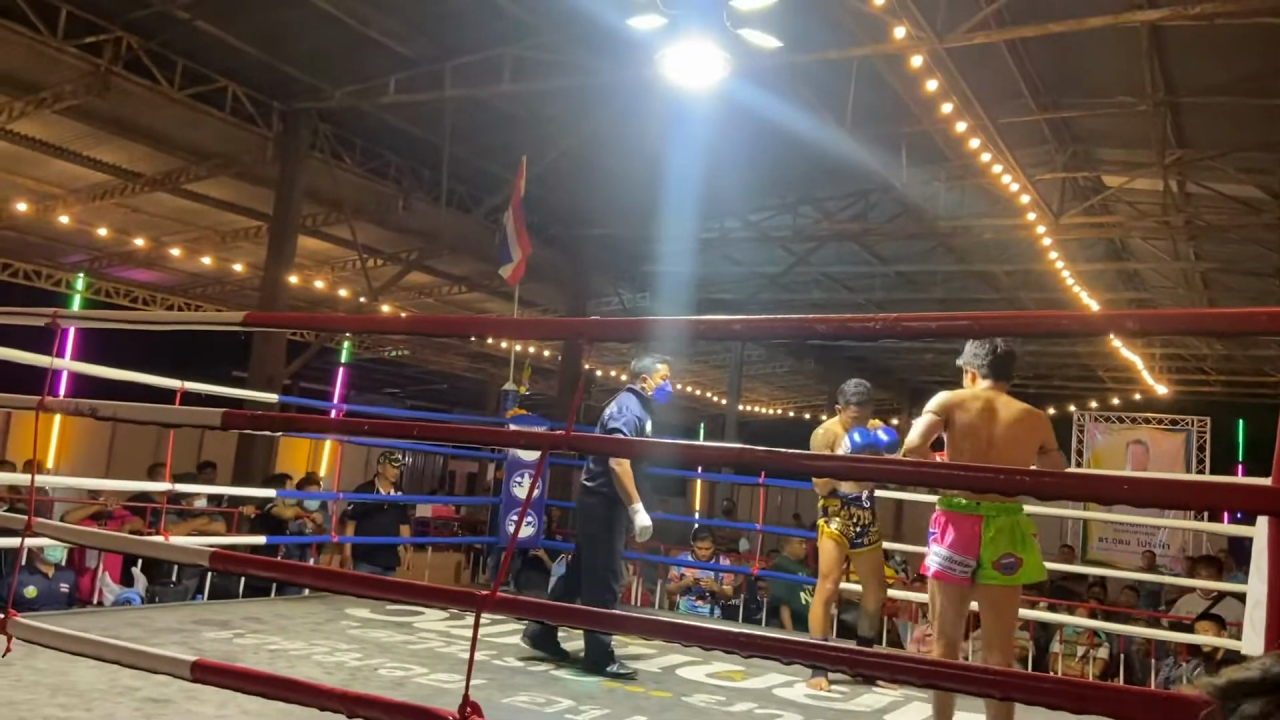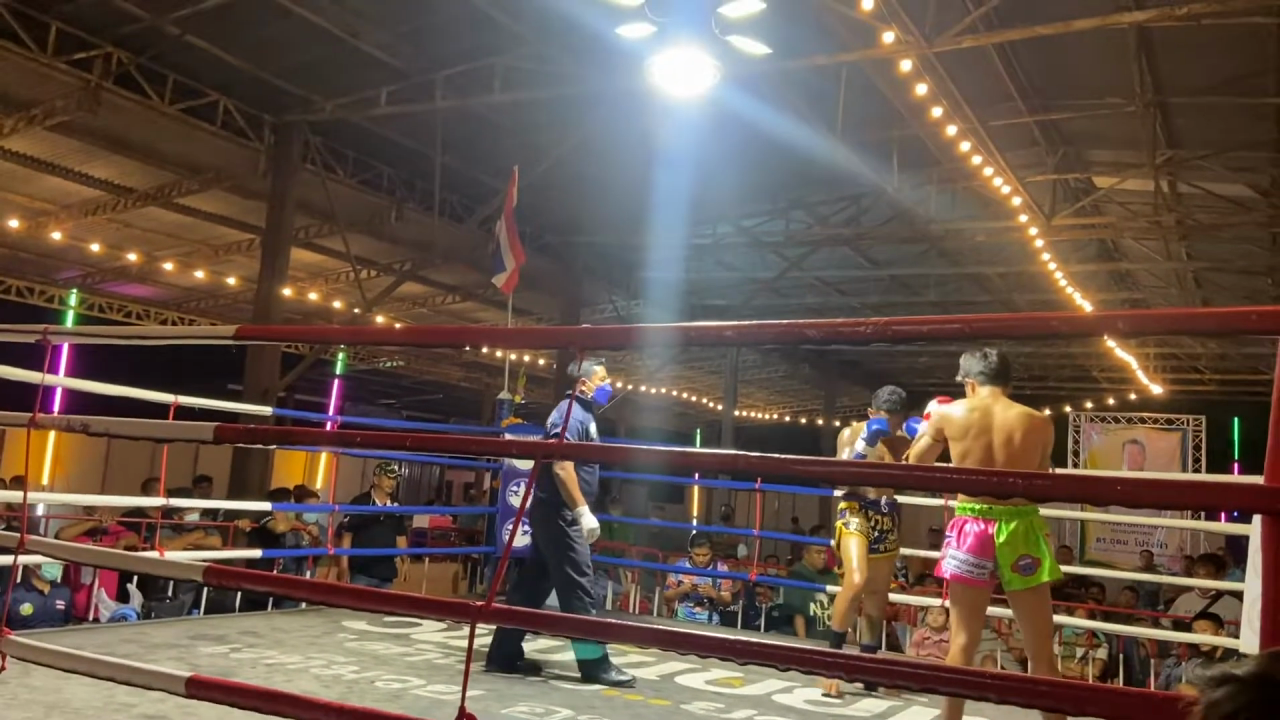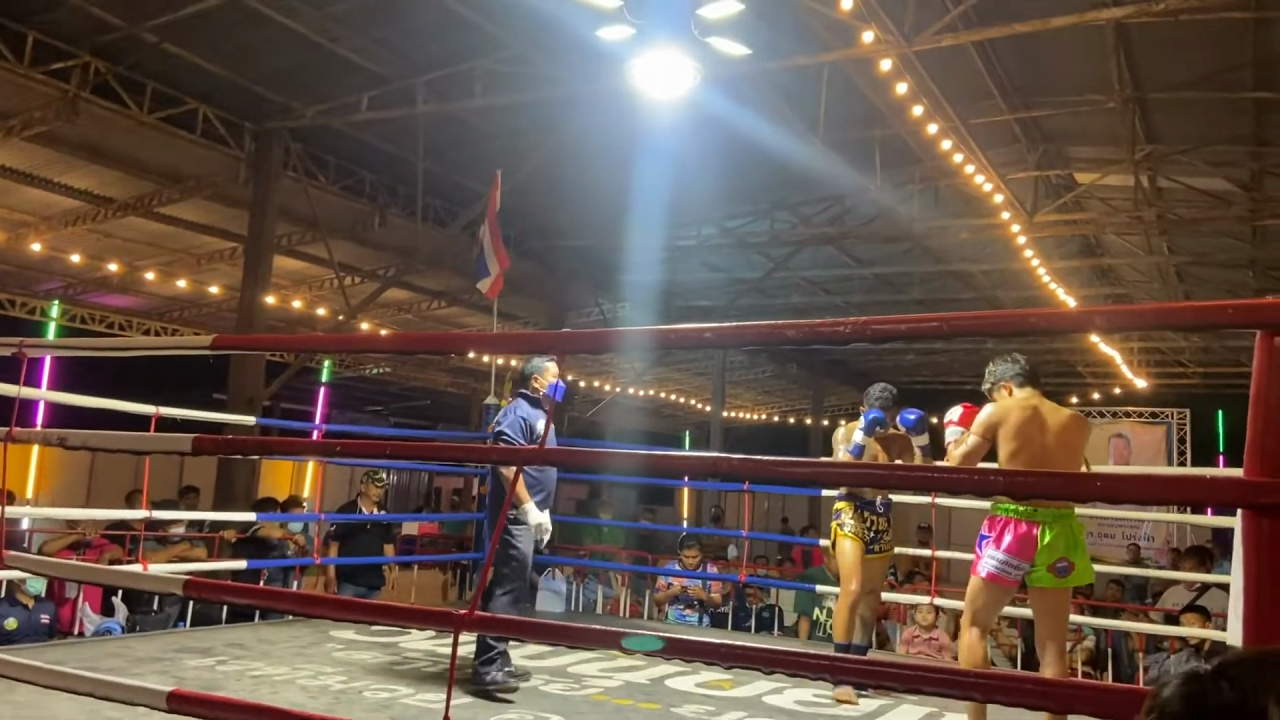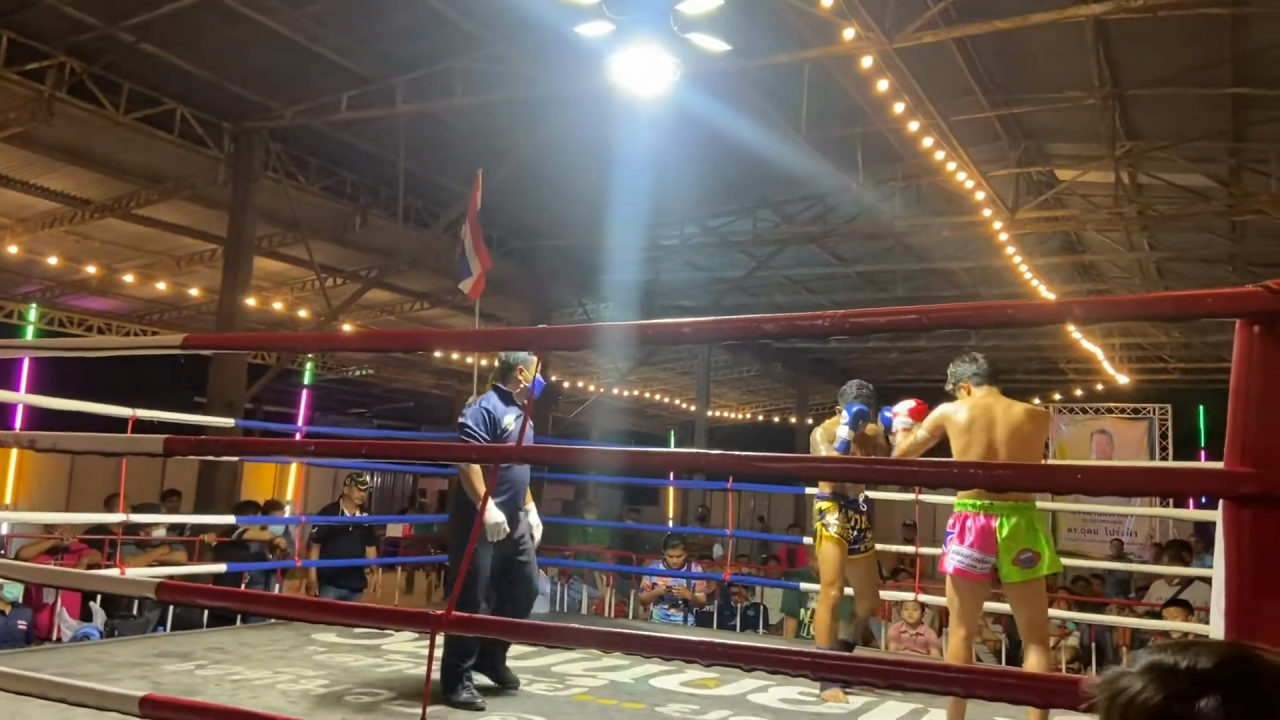
dt=0.5s
person 1, frame 1
left shoulder: (947, 402)
right shoulder: (1037, 420)
left elbow: (911, 450)
left hip: (956, 524)
right hip: (1005, 530)
left knee: (947, 640)
right knee: (998, 651)
person 1, frame 2
left shoulder: (948, 415)
right shoulder: (1039, 423)
left elbow: (915, 465)
left wrist: (930, 425)
left hip: (970, 529)
right hip: (1021, 530)
left knee: (964, 640)
right knee: (1039, 648)
person 1, frame 3
left shoulder: (997, 413)
right shoulder: (1079, 423)
left elbow: (957, 468)
left wrist: (957, 432)
left hip: (1009, 528)
right hip: (1058, 532)
left knee: (974, 625)
right knee: (1052, 647)
person 1, frame 4
left shoulder: (949, 412)
right shoulder: (1038, 417)
left elbow: (902, 452)
left wrist: (902, 423)
left hip: (973, 524)
right hip: (1021, 524)
left knee: (962, 632)
right knee: (1035, 638)
person 2, frame 1
left shoulder: (633, 407)
right shoulder: (630, 409)
right elbow: (618, 461)
left wrist: (631, 507)
right wrist: (637, 509)
left hip: (600, 501)
right hip: (604, 503)
left knee: (581, 571)
right knee: (604, 581)
left ankle: (541, 631)
right ankle: (600, 658)
person 2, frame 2
left shoulder: (581, 413)
right shoulder: (572, 413)
right elbow: (561, 465)
left wrist: (580, 511)
right wrist: (583, 511)
left hip: (555, 512)
right hip: (558, 512)
left knee: (534, 584)
right knee: (579, 587)
left ankle: (503, 654)
right ankle: (595, 664)
person 2, frame 3
left shoulder: (542, 417)
right shoulder: (518, 413)
right elbow: (506, 465)
left wrist: (541, 512)
right wrist: (529, 508)
left hip: (528, 516)
right hip: (513, 515)
left knee: (515, 588)
right knee: (509, 585)
left ankle: (495, 660)
right ankle: (487, 665)
person 2, frame 4
left shoulder: (520, 414)
right shoulder: (485, 407)
right elbow: (467, 461)
left wrist: (530, 510)
right wrist: (486, 507)
left hip: (510, 521)
right hip: (479, 521)
left knee: (524, 590)
right knee: (470, 600)
left ankle: (490, 657)
right ankle: (457, 681)
person 3, frame 1
left shoulder: (877, 430)
right shoulder: (824, 434)
right elbow: (820, 486)
right wrist: (844, 458)
left hip: (866, 513)
right hip: (837, 512)
left knee: (876, 592)
right knee: (828, 588)
right ankle: (818, 668)
person 3, frame 2
left shoulder: (902, 442)
right shoulder: (851, 433)
right wrist: (862, 445)
left hip: (887, 518)
right hip: (855, 513)
left knee: (877, 600)
right knee: (856, 583)
person 3, frame 3
left shoulder: (897, 440)
right shoulder: (845, 432)
left wrist: (921, 441)
right wrist: (861, 436)
left hip: (881, 517)
right hip: (851, 513)
left knee: (870, 600)
right knee: (852, 591)
person 3, frame 4
left shoulder: (872, 435)
right shoulder: (823, 432)
right wrist: (845, 433)
left hip: (859, 514)
right hip: (832, 512)
left knee: (869, 599)
right knee: (831, 595)
right ankle: (827, 678)
